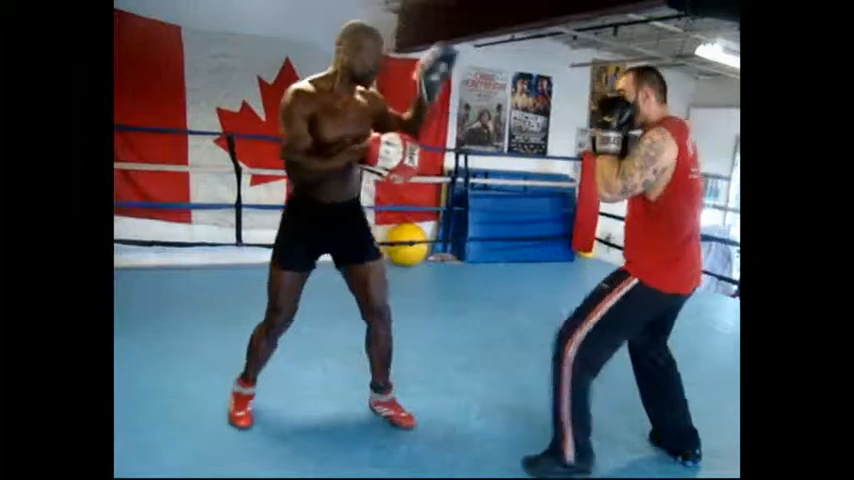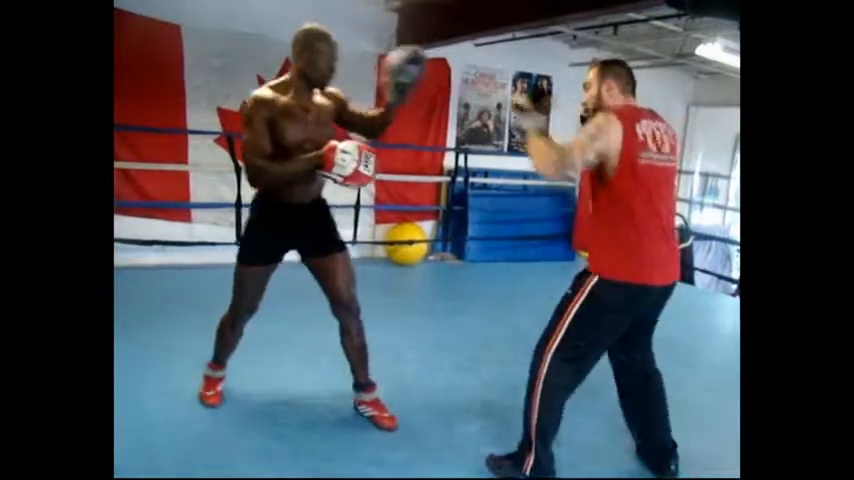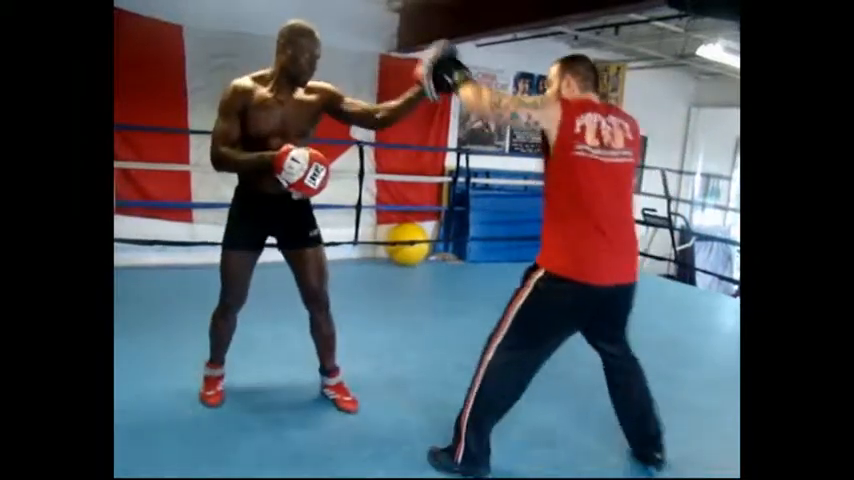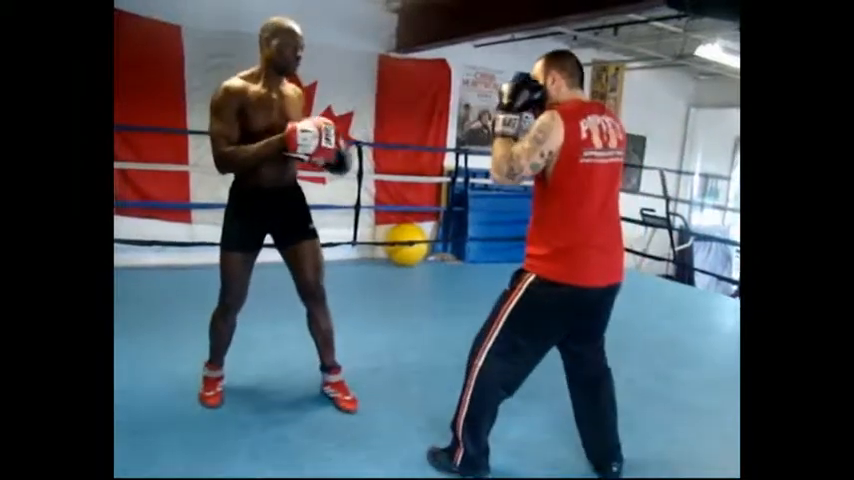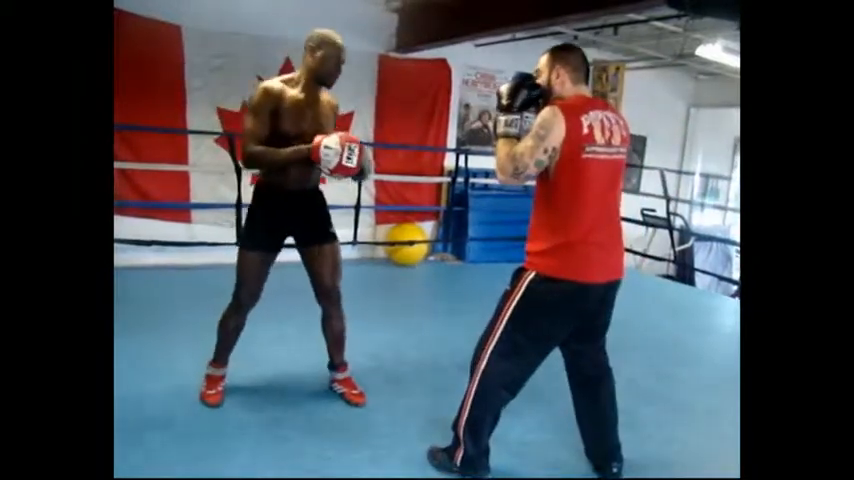
dt=0.4s
person 1, frame 1
left shoulder: (660, 138)
right shoulder: (675, 132)
left elbow: (611, 190)
right elbow: (637, 182)
left wrist: (607, 134)
right wrist: (615, 135)
left hip: (652, 275)
right hip: (677, 272)
left knee: (575, 346)
right knee: (650, 351)
right ankle: (682, 441)
person 1, frame 2
left shoulder: (610, 123)
right shoulder: (661, 129)
left elbow: (555, 166)
left wrist: (533, 124)
left hip: (617, 273)
right hip: (663, 272)
left knee: (556, 359)
right knee: (635, 357)
person 1, frame 3
left shoulder: (559, 113)
right shoulder: (628, 126)
left elbow: (490, 105)
left wrist: (458, 78)
left hip: (567, 270)
right hip: (621, 272)
left knee: (504, 356)
right knee: (618, 355)
right ankle: (649, 445)
person 1, frame 4
left shoulder: (556, 121)
right shoulder: (611, 124)
left elbow: (505, 172)
left wrist: (508, 115)
left hip: (556, 273)
right hip: (605, 273)
left knee: (492, 358)
right knee: (589, 363)
person 1, frame 5
left shoulder: (558, 116)
right shoulder: (614, 120)
left elbow: (510, 172)
left wrist: (509, 116)
left hip: (557, 271)
right hip: (605, 271)
left knee: (498, 361)
right knee: (591, 363)
person 2, frame 1
left shoulder: (370, 101)
right shoulder: (303, 97)
left elbow: (406, 132)
right elbow: (296, 167)
left wrist: (424, 96)
right wrist: (358, 154)
left hip: (349, 215)
right hip: (305, 215)
left knee: (379, 314)
right knee: (278, 320)
left ankle: (381, 394)
right ankle: (244, 389)
person 2, frame 2
left shoulder: (330, 100)
right shoulder: (264, 102)
left elbow: (373, 127)
right elbow: (257, 173)
left wrist: (394, 94)
right wrist: (317, 160)
left hip: (313, 213)
right hip: (270, 215)
left knee: (348, 308)
right knee: (242, 310)
left ankle: (365, 394)
right ankle: (215, 372)
person 2, frame 3
left shoulder: (319, 95)
right shoulder: (242, 92)
left elbow: (375, 118)
right elbow: (218, 156)
left wrist: (419, 92)
right wrist: (267, 159)
left hip: (294, 205)
right hip: (250, 205)
left knee: (318, 300)
right knee: (231, 301)
left ankle: (330, 378)
right ankle: (214, 371)
person 2, frame 4
left shoulder: (295, 93)
right shoulder: (234, 92)
right elbow: (223, 159)
left wrist: (318, 148)
right wrist: (281, 141)
left hip: (290, 199)
right hip: (247, 202)
left knee: (315, 293)
right knee: (231, 301)
left ankle: (331, 375)
right ankle: (214, 372)
person 2, frame 5
left shoulder: (329, 104)
right shoulder: (271, 93)
right elbow: (250, 154)
right wrist: (307, 151)
left hip: (312, 202)
right hip: (271, 202)
left knee: (331, 294)
right knee: (244, 299)
left ankle: (340, 372)
right ankle: (216, 371)
